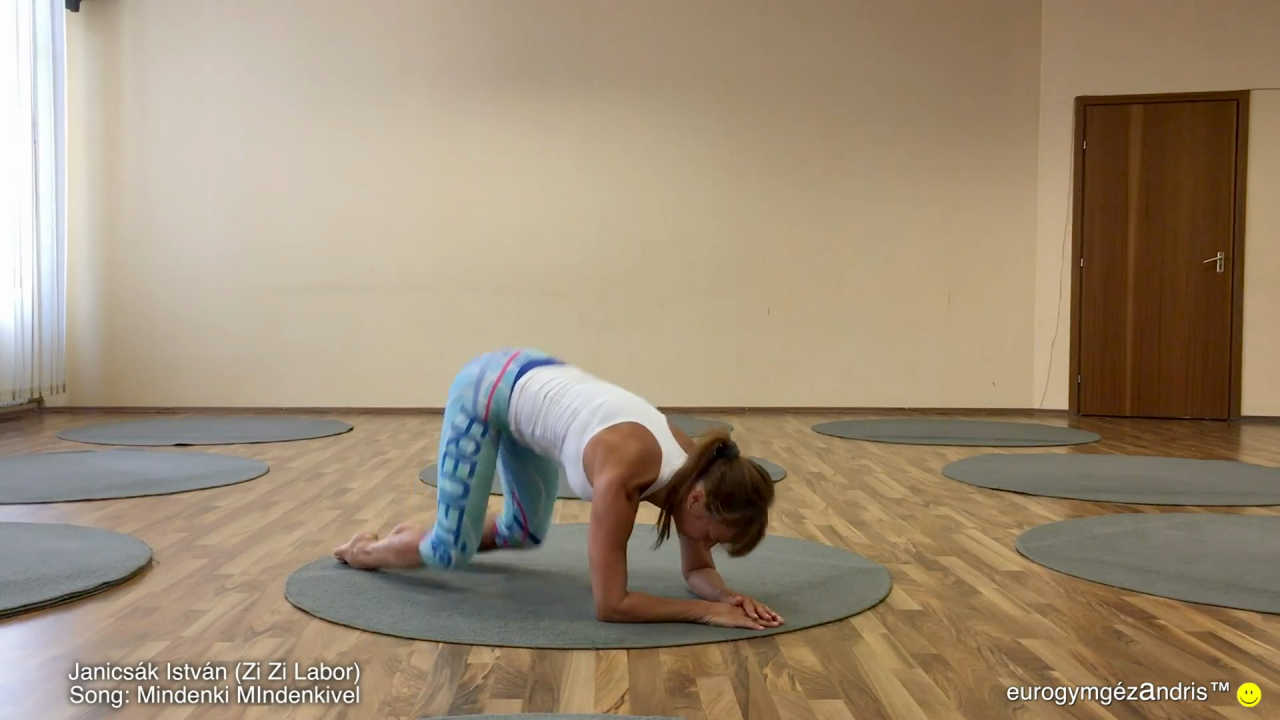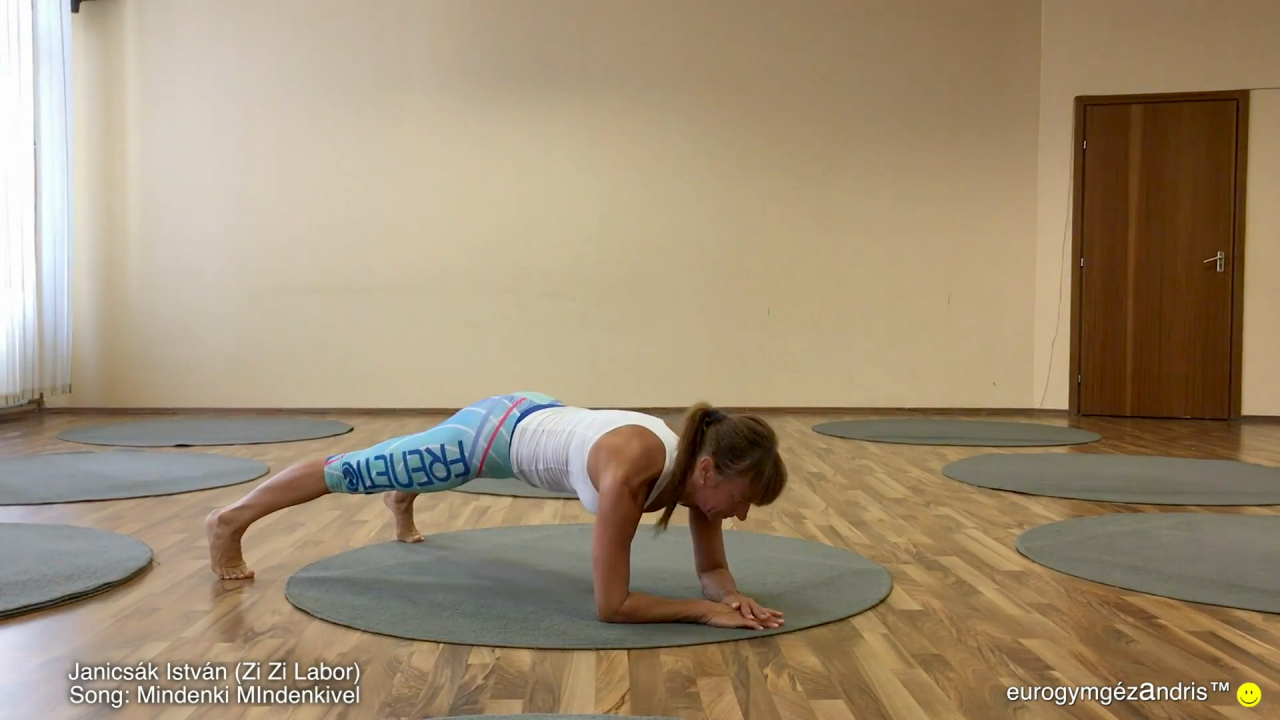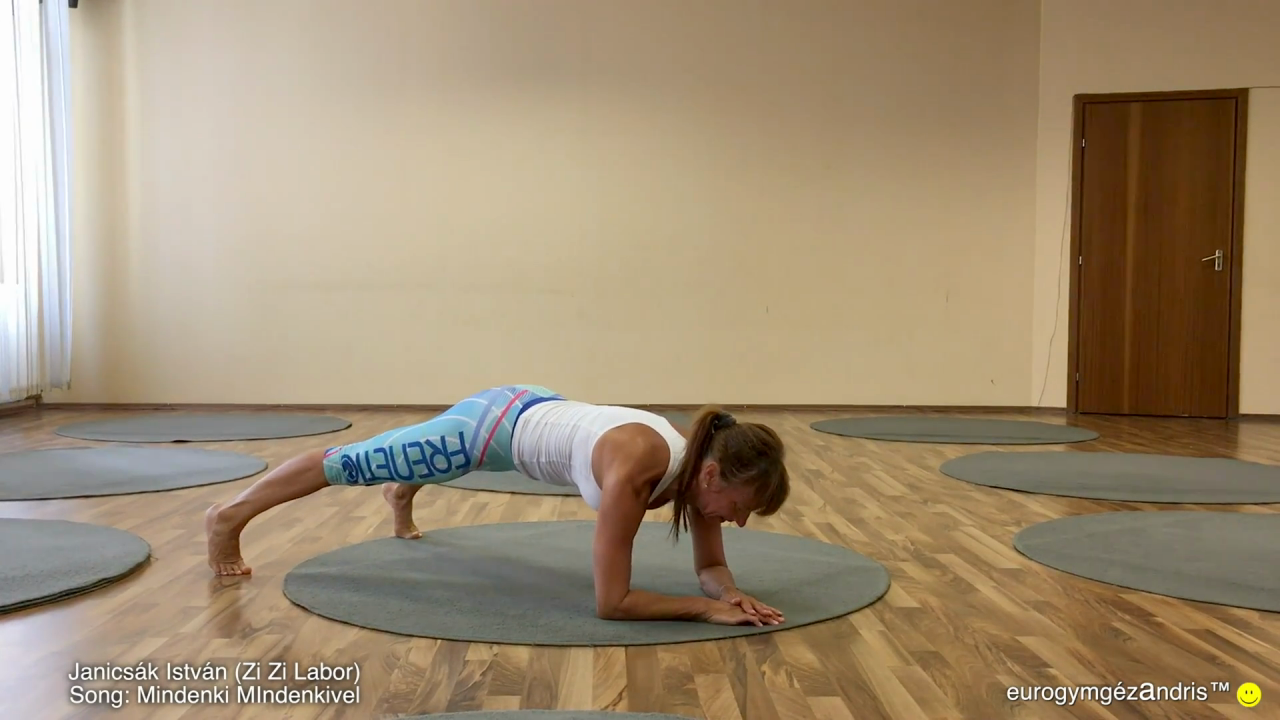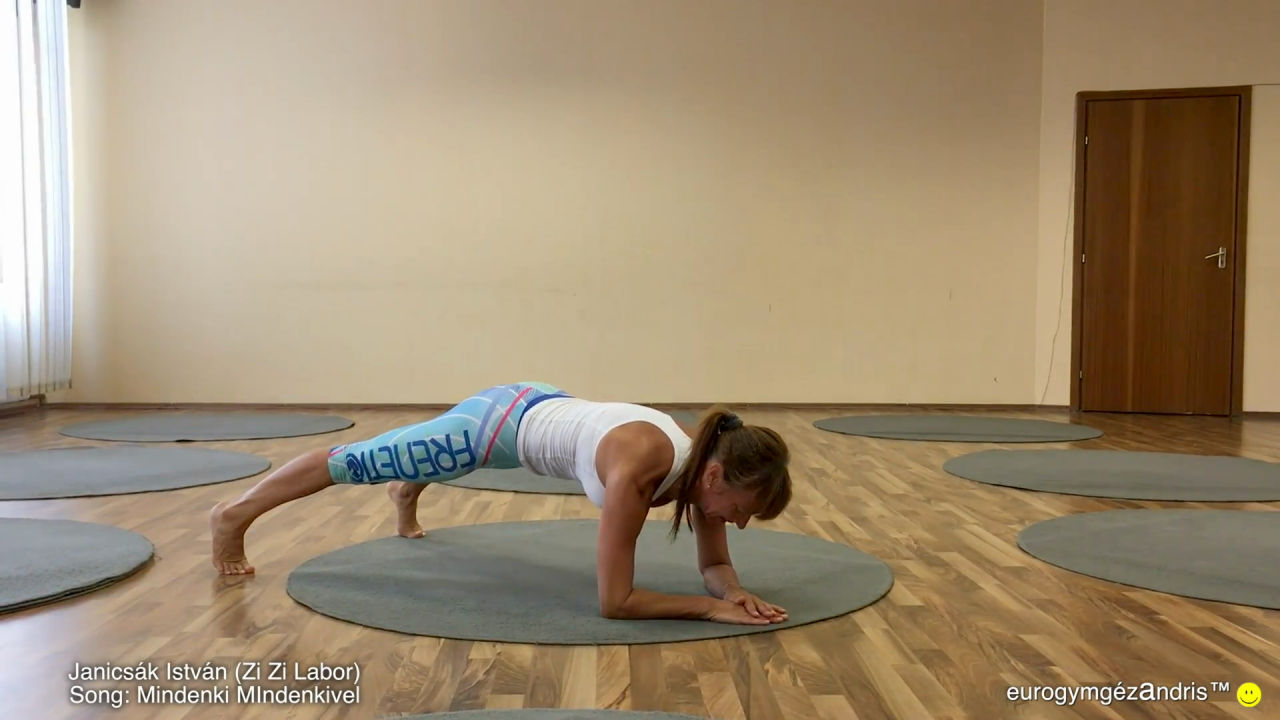
dt=1s
person 1, frame 1
left shoulder: (694, 474)
right shoulder: (624, 473)
left elbow: (697, 570)
right elbow: (610, 605)
left wrist: (726, 595)
right wrist: (711, 610)
left hip: (530, 382)
right hip: (487, 385)
left knee: (525, 533)
right knee: (452, 553)
left ankle: (416, 538)
right ankle: (365, 551)
person 1, frame 2
left shoulder: (698, 463)
right shoulder: (629, 470)
left elbow: (711, 567)
right elbow: (612, 605)
left wrist: (734, 596)
right wrist: (709, 613)
left hip: (537, 419)
right hip: (498, 431)
right knee: (358, 469)
left ankle: (402, 503)
right ankle: (229, 519)
person 1, frame 3
left shoulder: (701, 461)
right shoulder: (634, 468)
left elbow: (710, 566)
right elbow: (611, 601)
left wrist: (732, 592)
right wrist: (708, 610)
left hip: (537, 412)
right hip: (499, 424)
right knee: (356, 463)
left ankle: (400, 496)
right ankle: (228, 516)
person 1, frame 4
left shoulder: (705, 459)
right shoulder: (639, 465)
left elbow: (714, 564)
right elbow: (614, 601)
left wrist: (735, 590)
right wrist: (712, 609)
left hip: (543, 410)
right hip: (505, 421)
left knee: (427, 464)
right knee: (362, 461)
left ankle: (405, 497)
right ankle: (234, 516)
